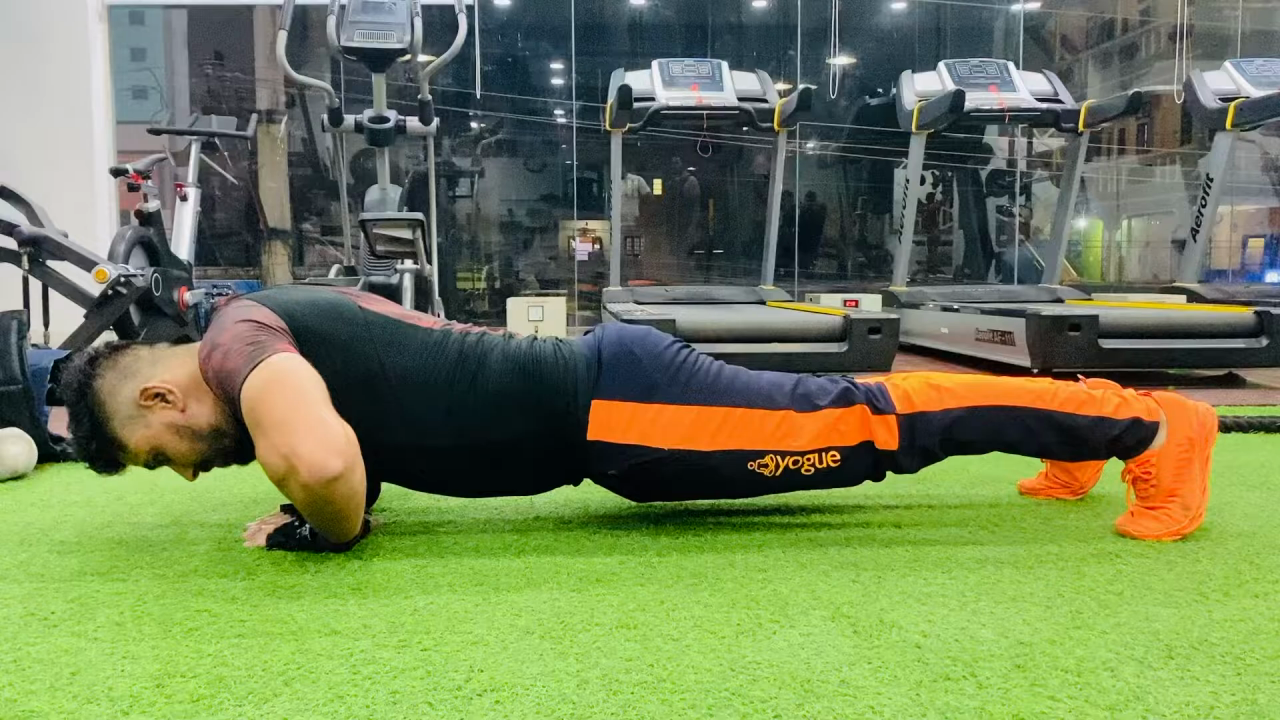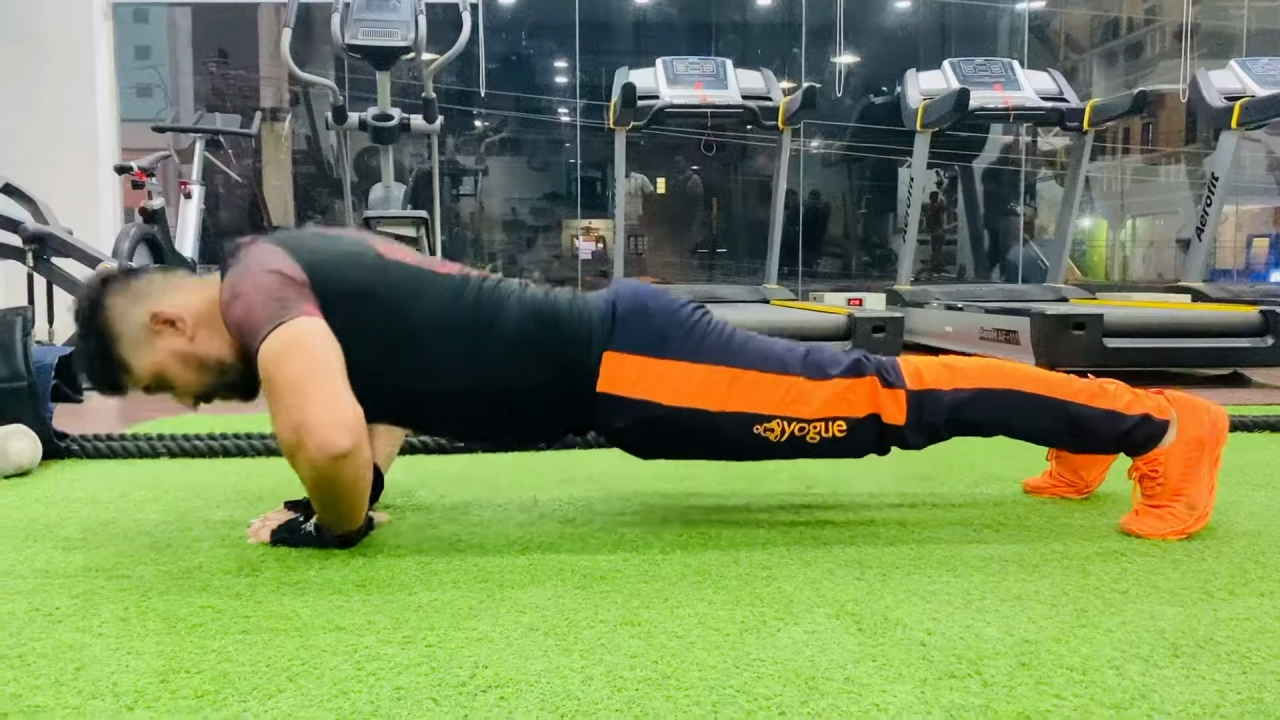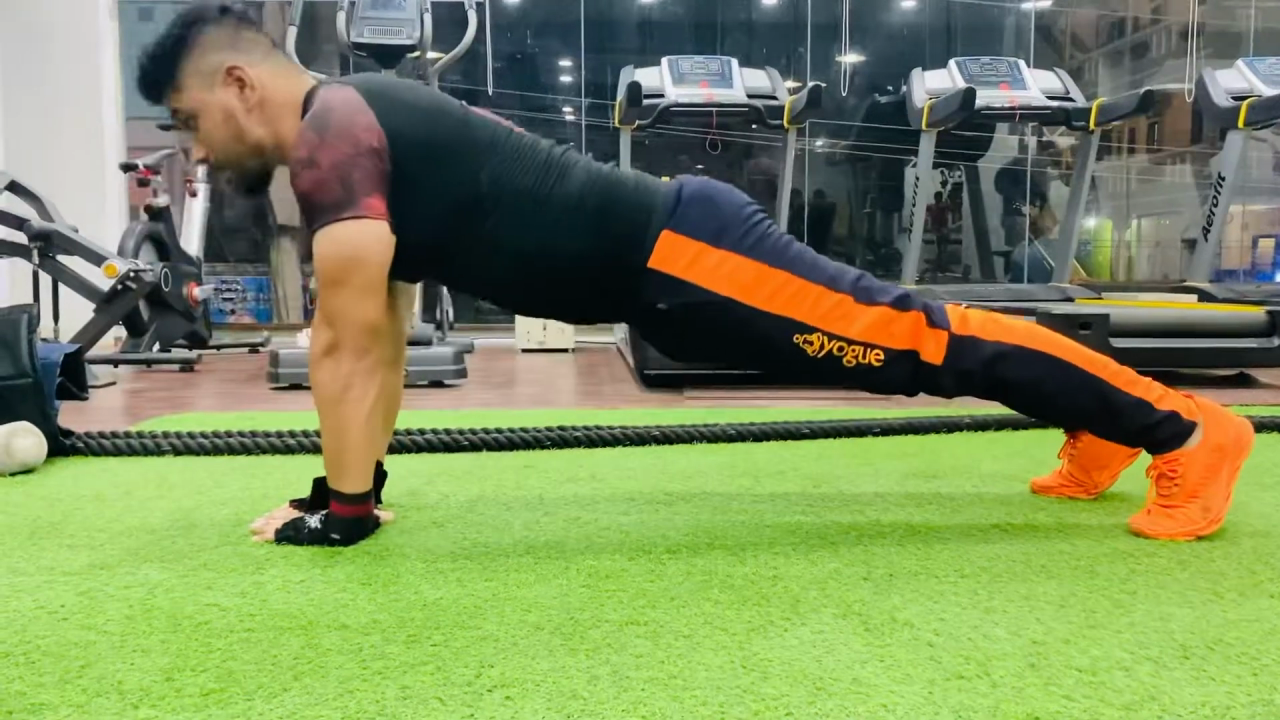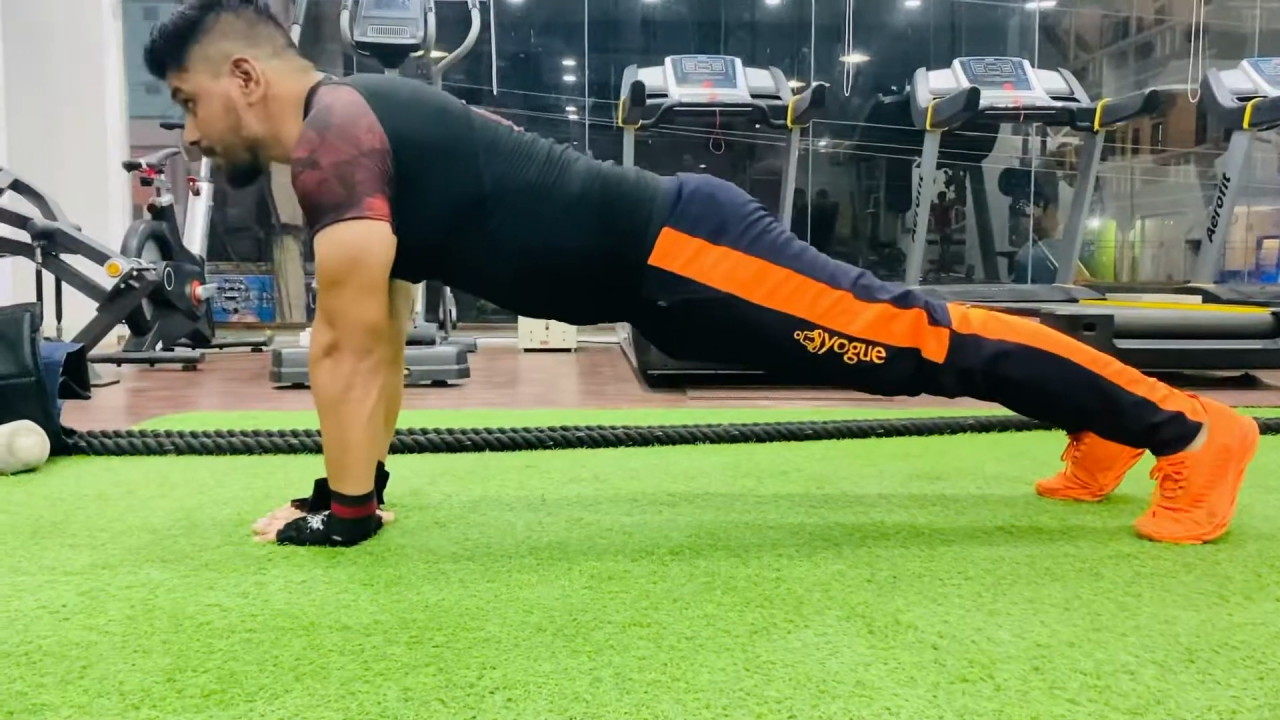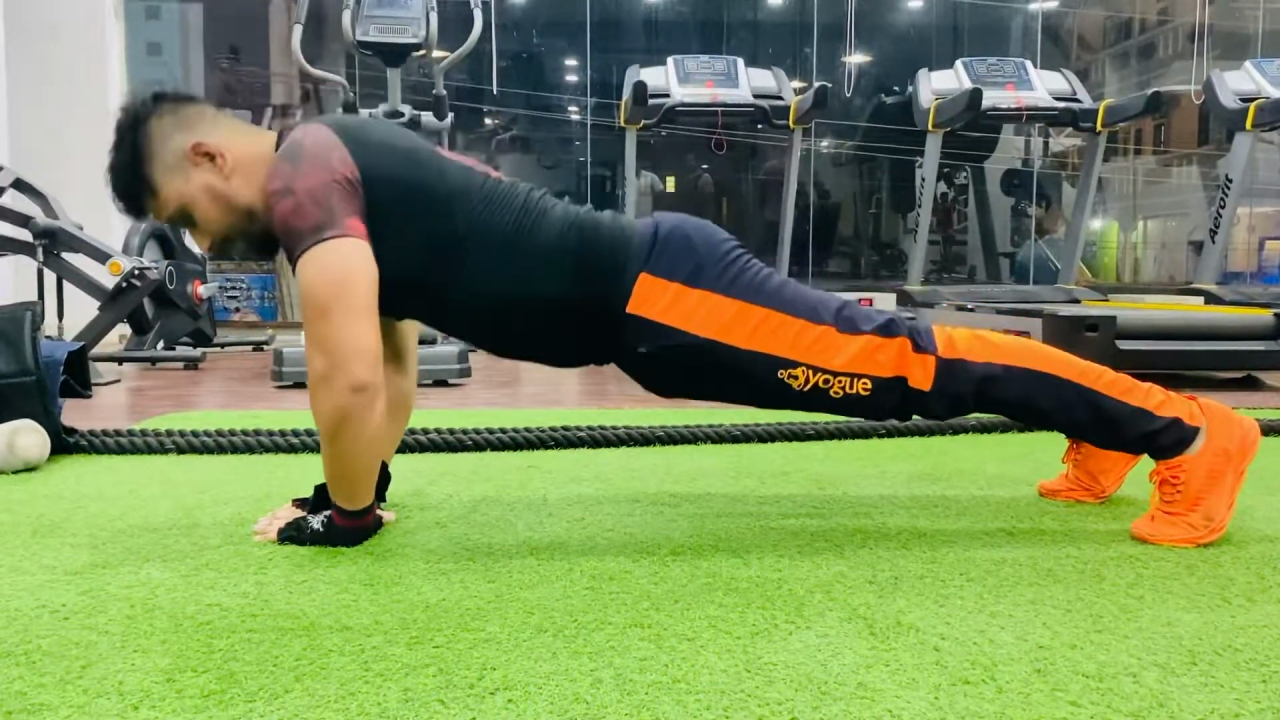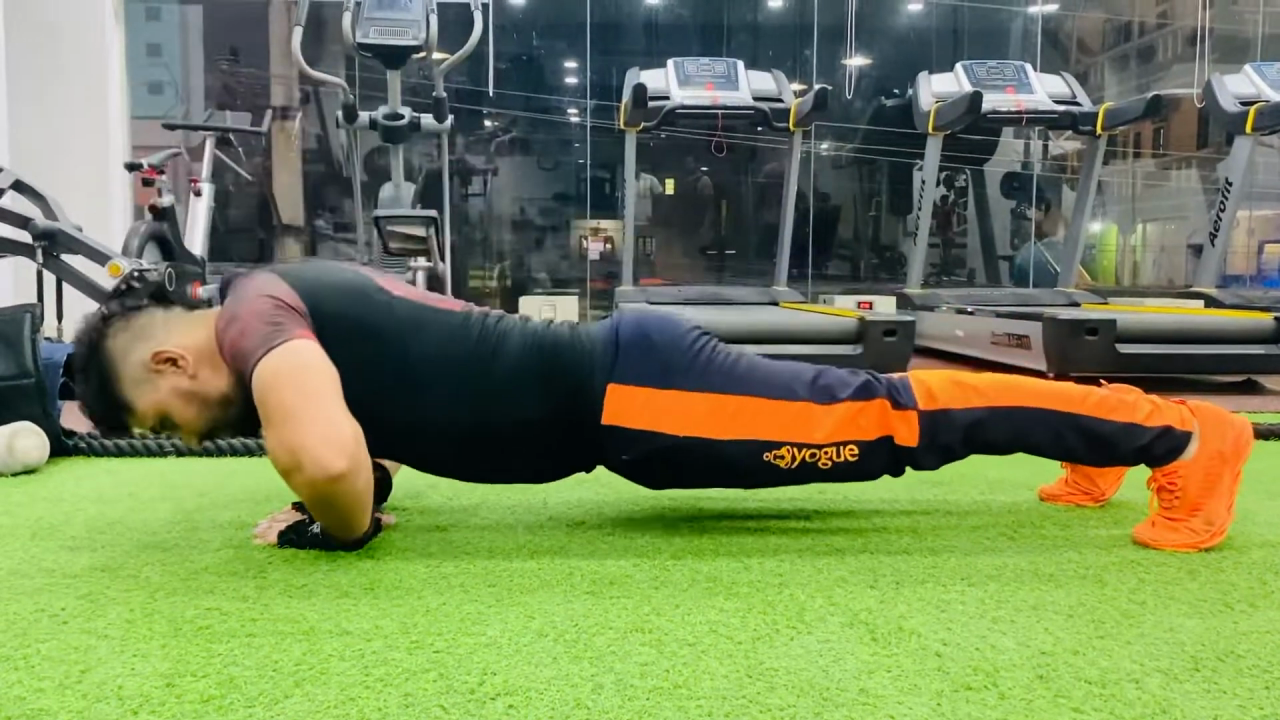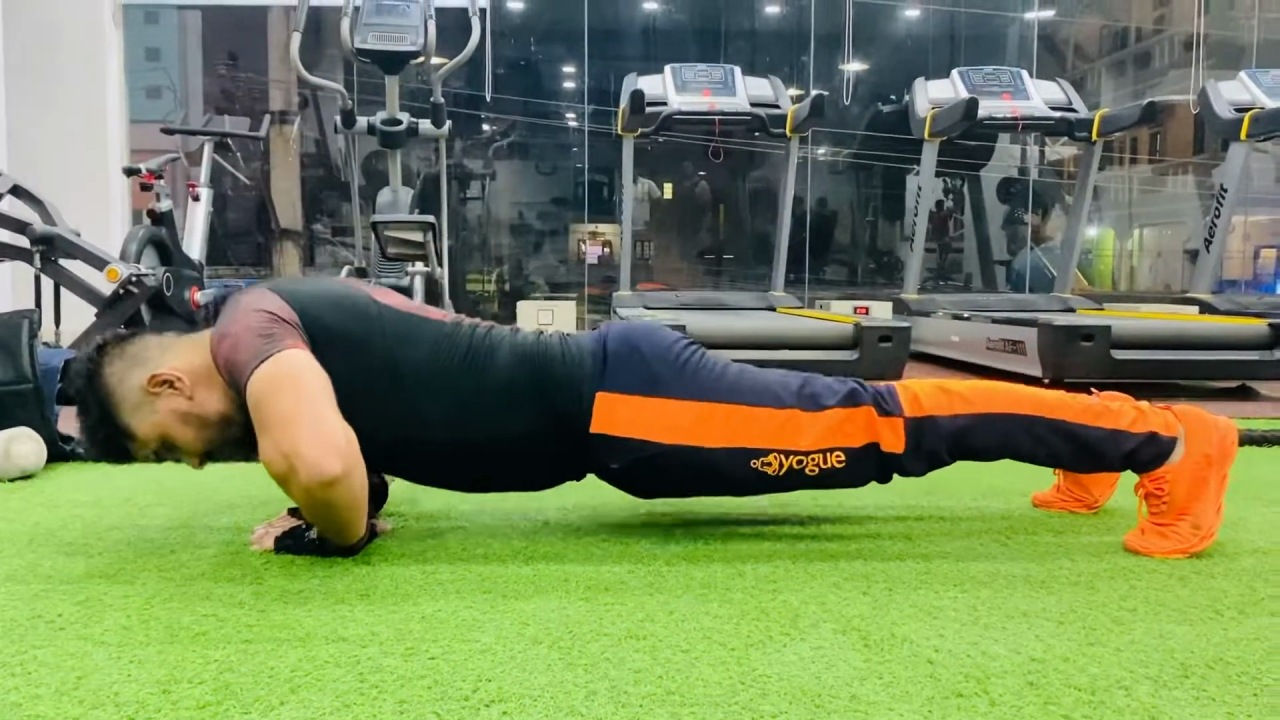
dt=0.4s
person 1, frame 1
left shoulder: (234, 342)
right shoulder: (275, 323)
left elbow: (322, 458)
left wrist: (332, 528)
right wrist: (344, 487)
left hip: (606, 413)
right hip: (595, 385)
left knee: (869, 426)
right knee: (835, 409)
left ankle: (1147, 424)
right ankle: (1072, 408)
person 1, frame 2
left shoulder: (253, 284)
right shoulder: (294, 269)
left elbow: (331, 436)
left wrist: (338, 514)
right wrist: (352, 478)
left hip: (619, 364)
right hip: (608, 346)
left knee: (876, 397)
right knee: (848, 392)
left ankle: (1159, 425)
right ankle: (1082, 413)
person 1, frame 3
left shoulder: (329, 135)
right shoulder: (352, 127)
left elbow: (348, 343)
right elbow: (385, 333)
left wrist: (341, 509)
right wrist: (361, 474)
left hip: (677, 255)
right hip: (663, 262)
left knee: (913, 341)
right knee: (900, 342)
left ankle: (1184, 431)
right ankle: (1100, 433)
person 1, frame 4
left shoulder: (332, 134)
right shoulder: (354, 128)
left elbow: (347, 345)
right elbow: (380, 332)
left wrist: (344, 508)
right wrist: (361, 473)
left hip: (675, 252)
right hip: (660, 261)
left knee: (918, 340)
right knee: (898, 339)
left ankle: (1190, 433)
right ankle: (1103, 432)
person 1, frame 5
left shoulder: (299, 174)
right shoulder: (333, 169)
left elbow: (348, 371)
right elbow: (393, 338)
left wrist: (345, 507)
right wrist: (366, 474)
left hip: (656, 295)
right hip: (645, 290)
left knee: (904, 368)
right knee: (886, 363)
left ankle: (1188, 432)
right ankle: (1103, 444)
person 1, frame 6
left shoulder: (251, 315)
right shoulder: (297, 303)
left elbow: (325, 455)
left wrist: (344, 524)
right wrist: (364, 479)
left hip: (622, 397)
right hip: (612, 375)
left knee: (883, 422)
right knee: (853, 413)
left ankle: (1179, 434)
right ankle: (1102, 422)
person 1, frame 7
left shoulder: (245, 328)
right shoulder: (289, 319)
left elbow: (321, 460)
left wrist: (340, 528)
right wrist: (361, 493)
left hip: (617, 406)
right hip: (606, 385)
left knee: (872, 426)
right knee: (843, 413)
left ankle: (1165, 443)
right ankle: (1091, 428)
